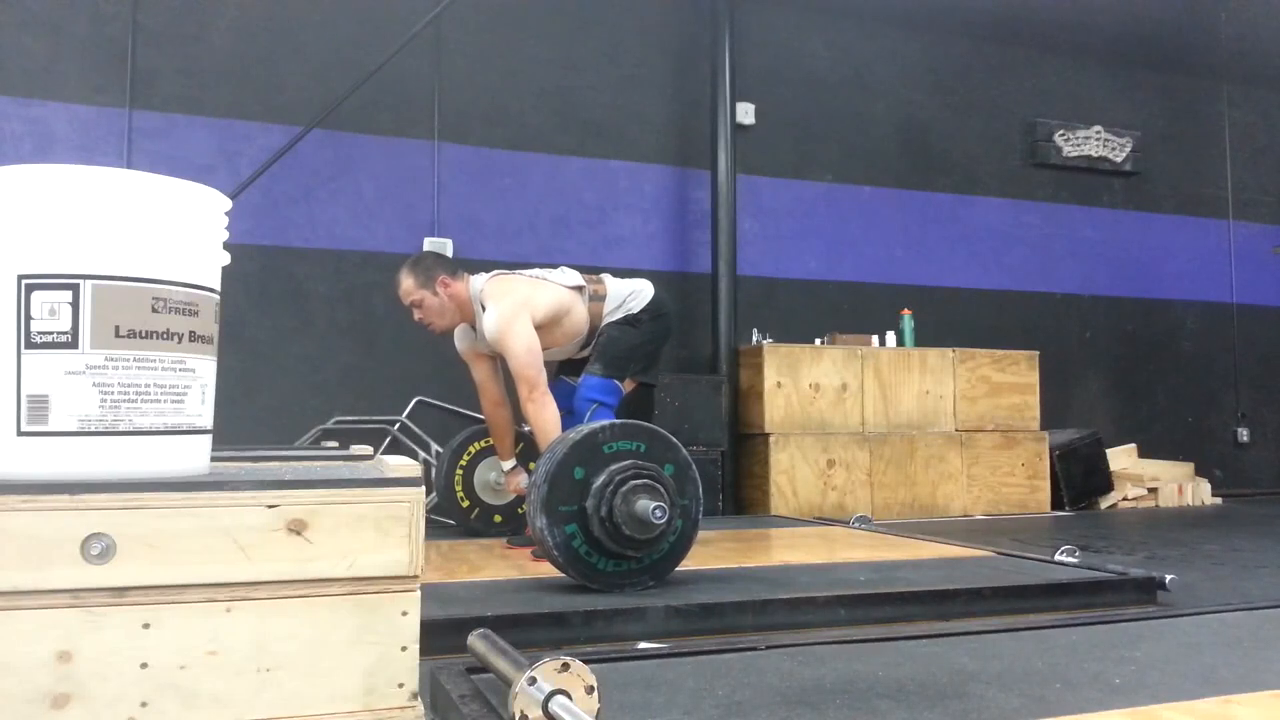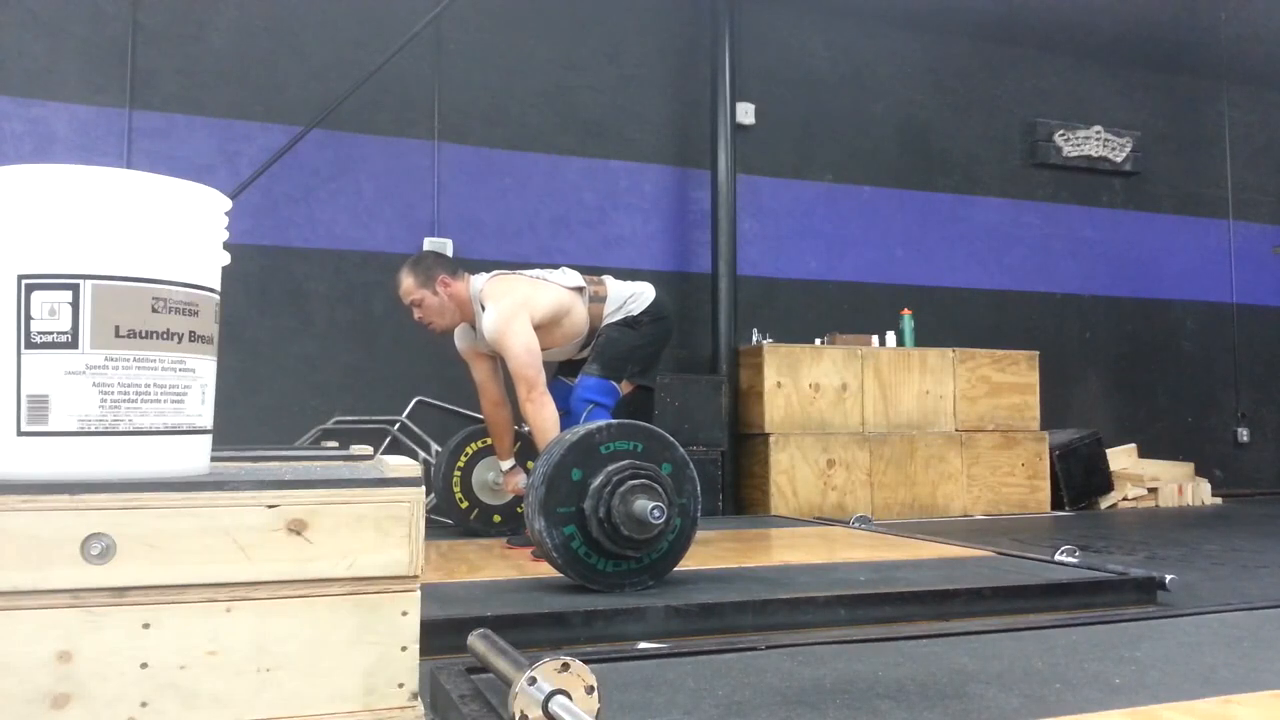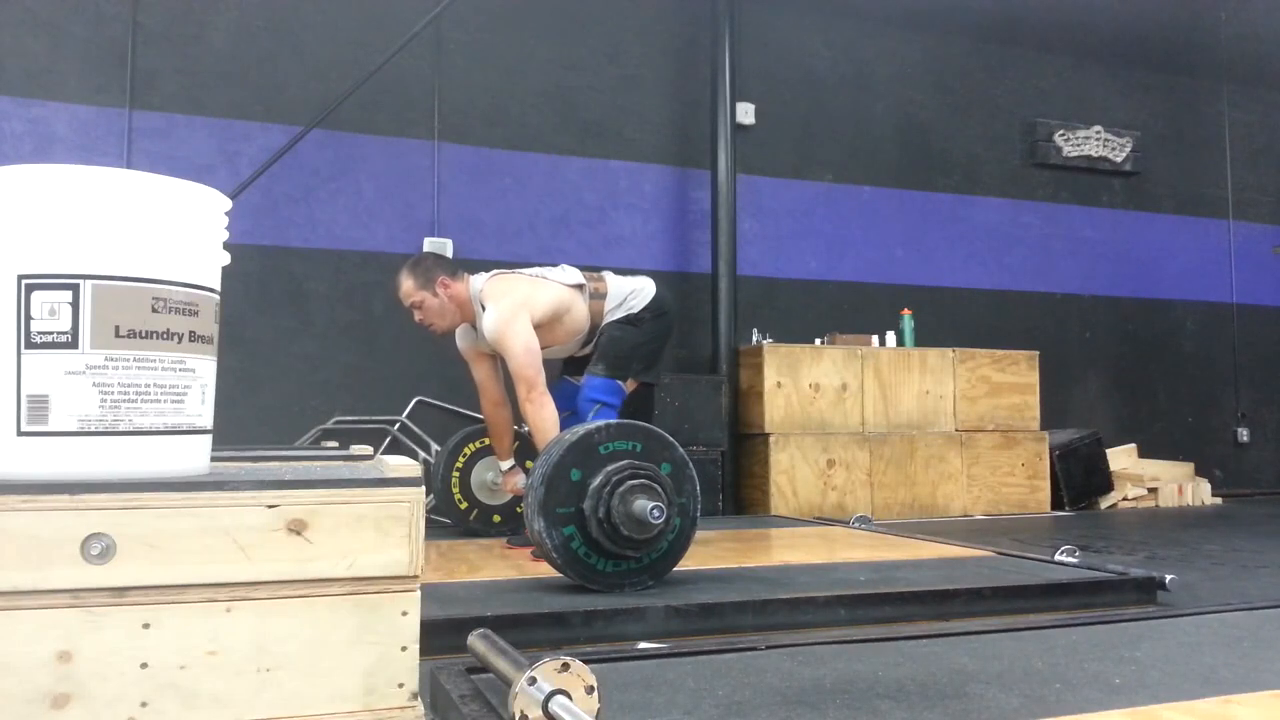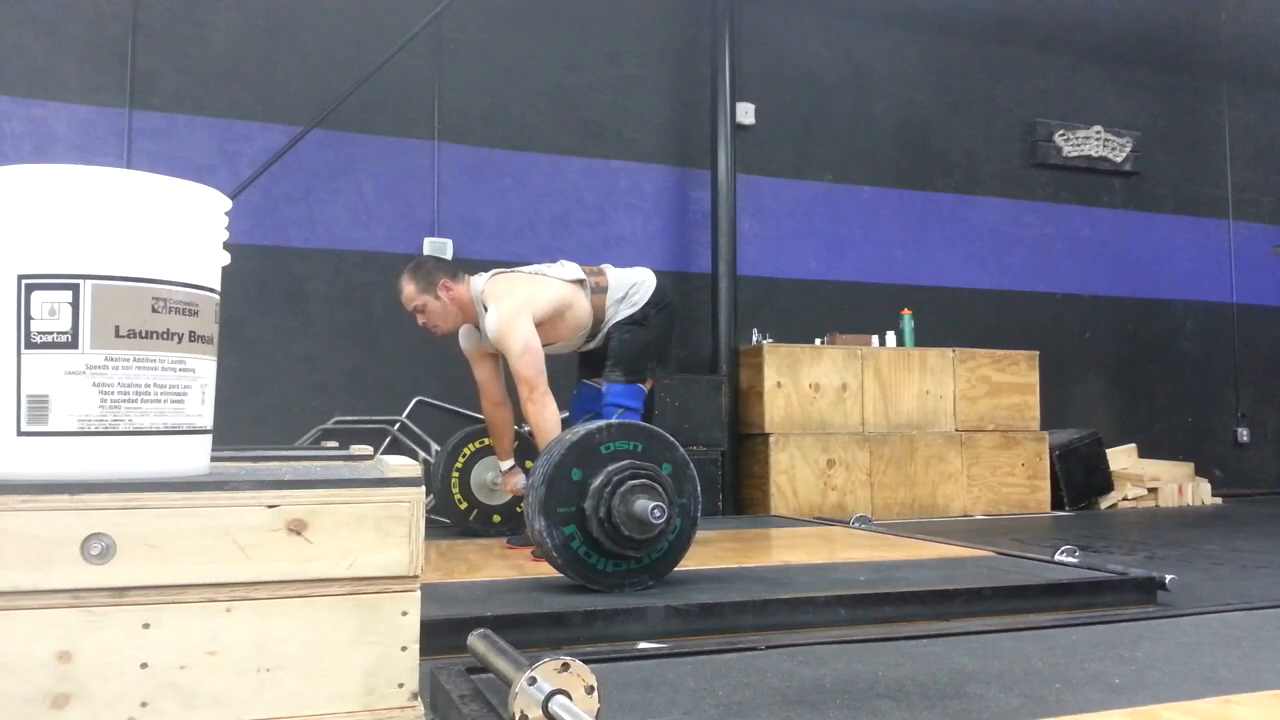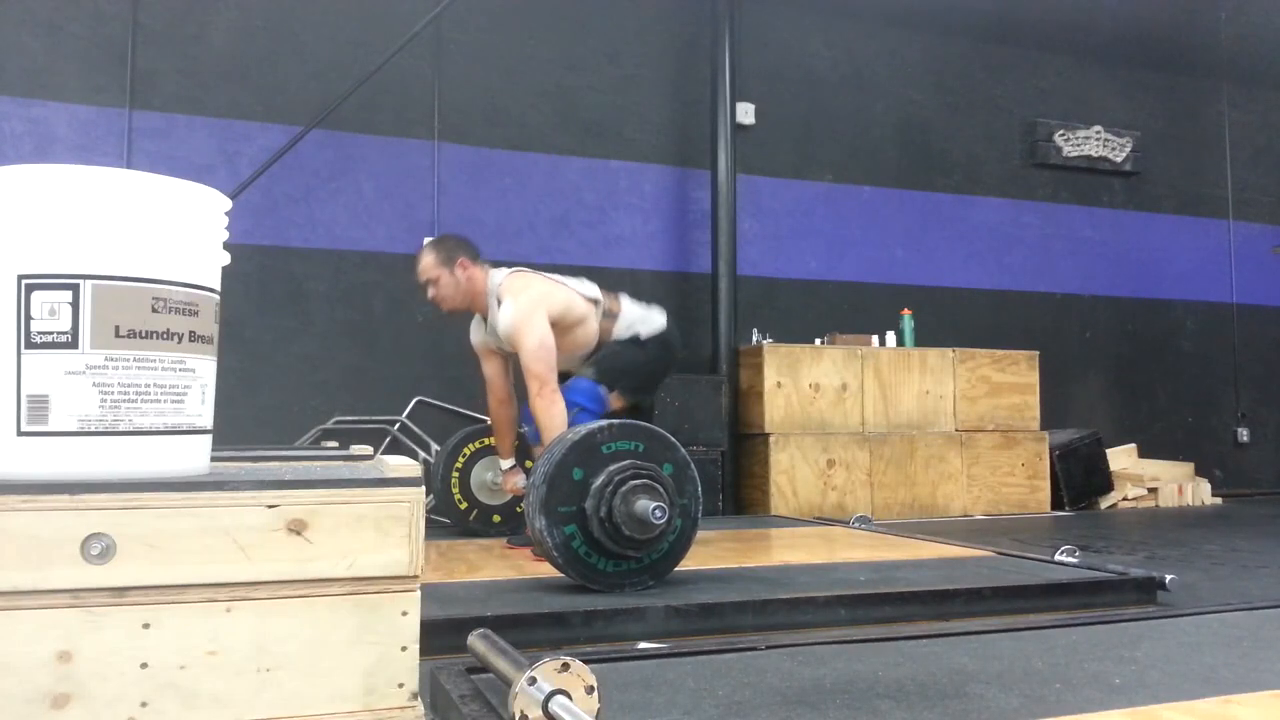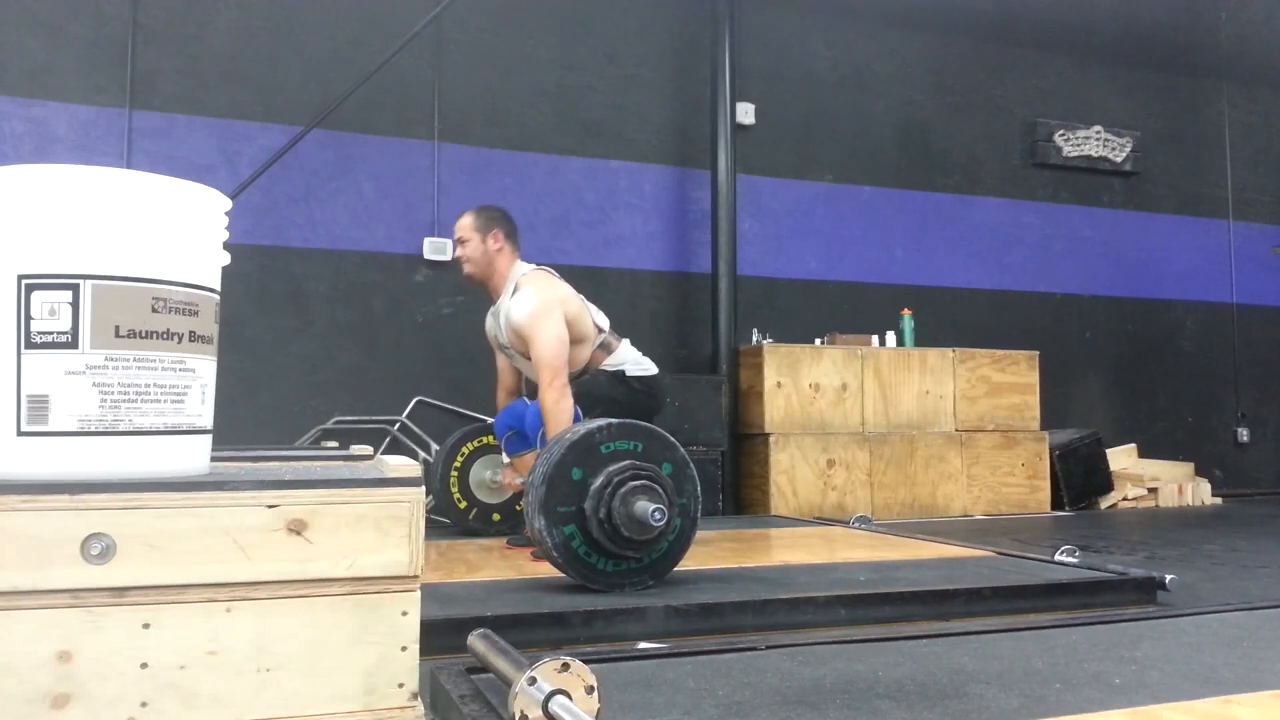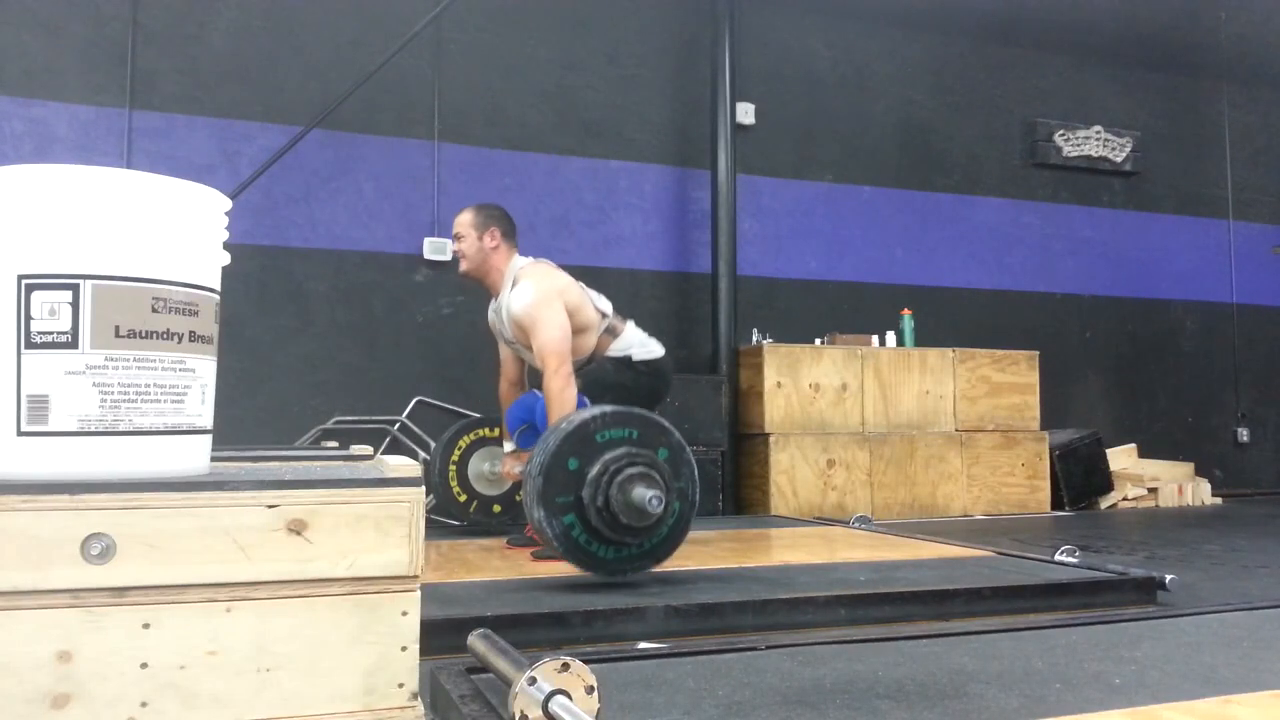
dt=0.2s
person 1, frame 1
left shoulder: (502, 312)
right shoulder: (467, 334)
left elbow: (535, 396)
right elbow: (493, 401)
right wrist: (510, 466)
left hip: (639, 313)
right hip: (601, 325)
left knee: (592, 401)
right knee: (558, 407)
person 1, frame 2
left shoulder: (501, 313)
right shoulder: (467, 332)
left elbow: (533, 396)
right elbow: (493, 401)
right wrist: (508, 466)
left hip: (640, 315)
right hip: (599, 326)
left knee: (589, 402)
right knee: (558, 408)
person 1, frame 3
left shoulder: (501, 313)
right shoulder: (469, 332)
left elbow: (534, 397)
right elbow: (493, 401)
right wrist: (508, 466)
left hip: (641, 312)
right hip: (602, 323)
left knee: (595, 401)
right knee: (563, 408)
person 1, frame 4
left shoulder: (503, 312)
right shoulder: (472, 331)
left elbow: (536, 396)
right elbow: (494, 401)
right wrist: (508, 466)
left hip: (642, 306)
right hip: (607, 319)
left knee: (617, 405)
right knee: (585, 412)
person 1, frame 5
left shoulder: (519, 306)
right shoulder: (483, 327)
left elbow: (545, 392)
right elbow: (500, 398)
right wrist: (508, 465)
left hip: (645, 339)
right hip: (613, 343)
left knee: (575, 405)
right knee: (537, 418)
person 1, frame 6
left shoulder: (533, 299)
right shoulder: (498, 315)
left elbow: (555, 387)
right elbow: (508, 390)
right wrist: (510, 461)
left hip: (633, 383)
right hip: (603, 382)
left knee: (540, 418)
right knee: (510, 421)
person 1, frame 7
left shoulder: (532, 291)
right shoulder: (499, 306)
left elbow: (559, 376)
right elbow: (511, 381)
right wrist: (511, 449)
left hip: (638, 366)
right hip: (604, 368)
left knee: (554, 415)
right knee: (521, 415)
